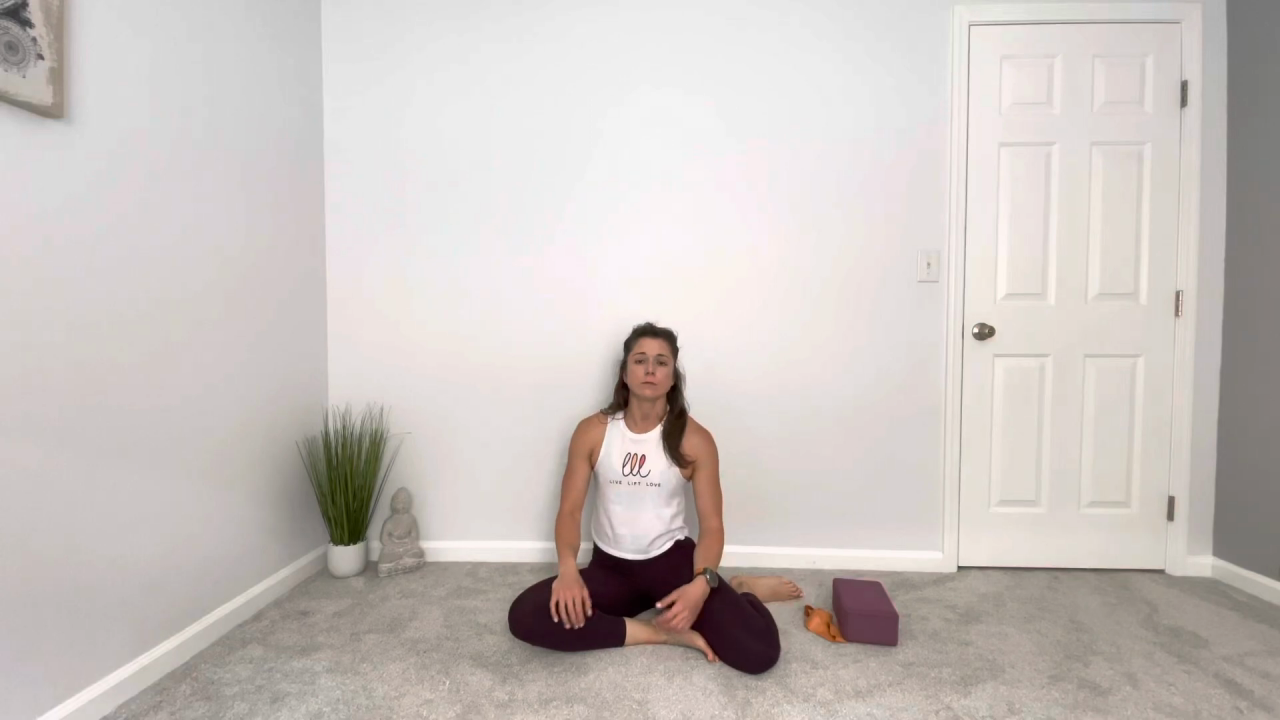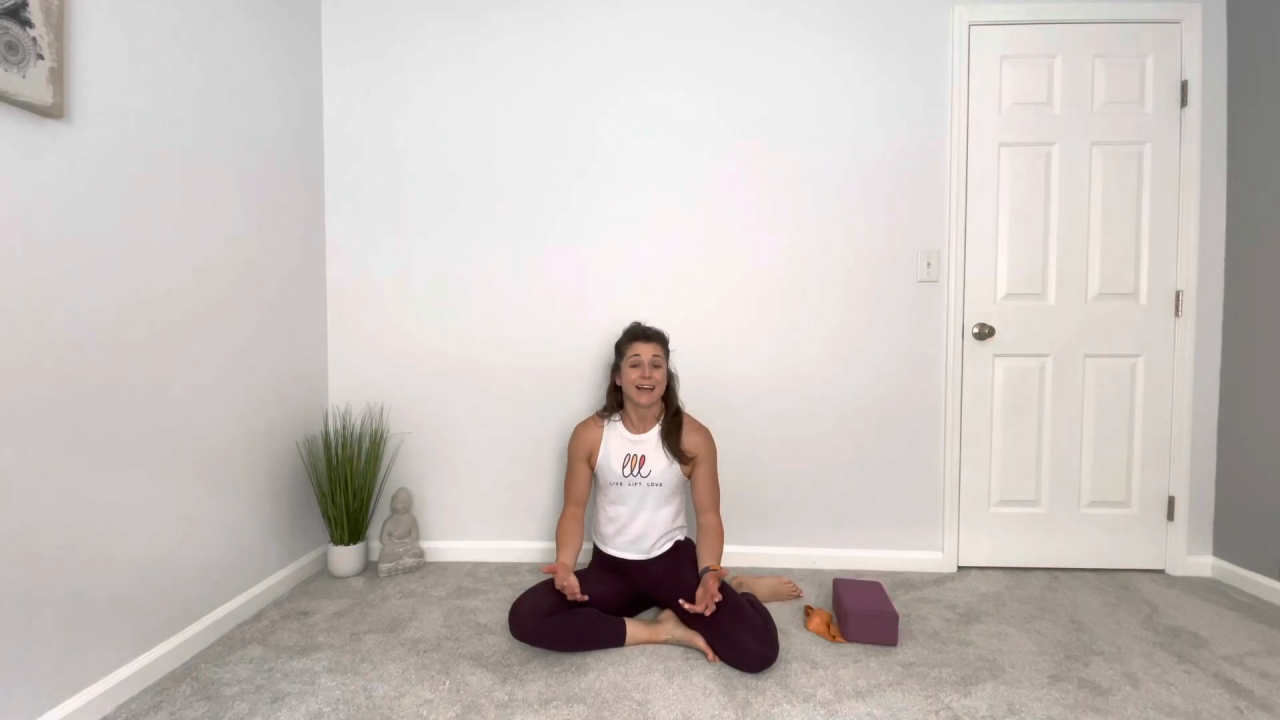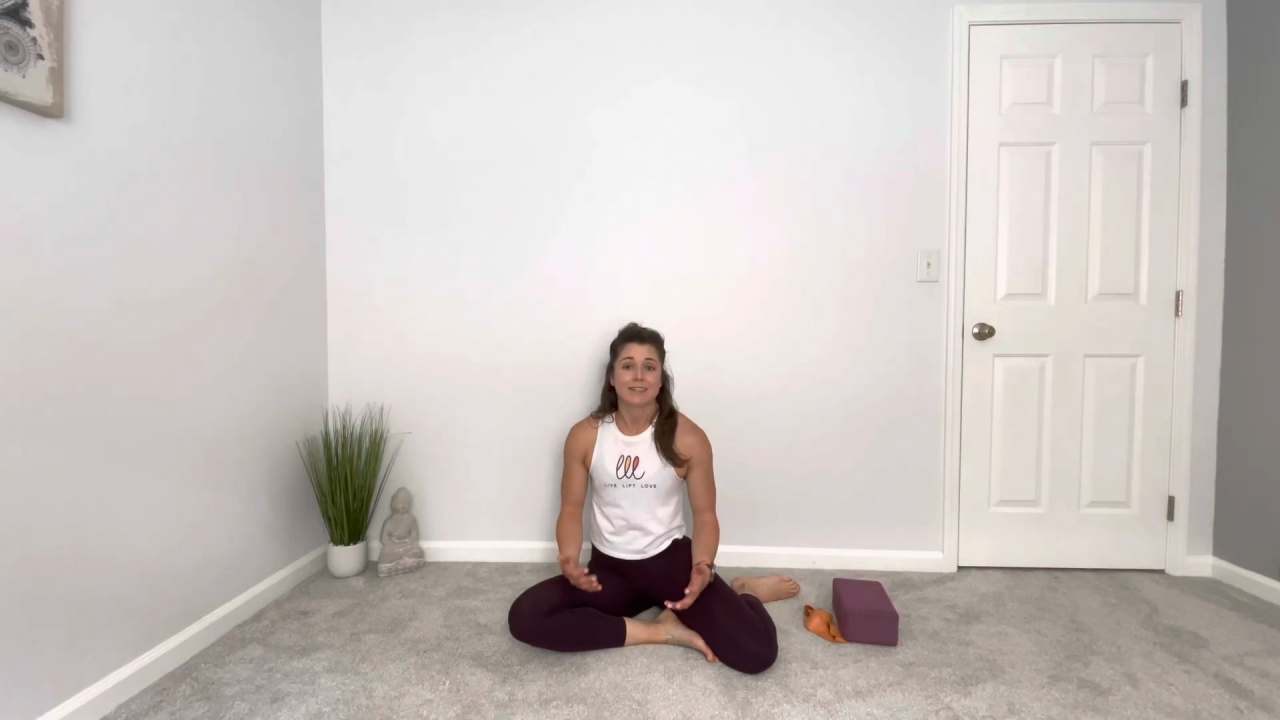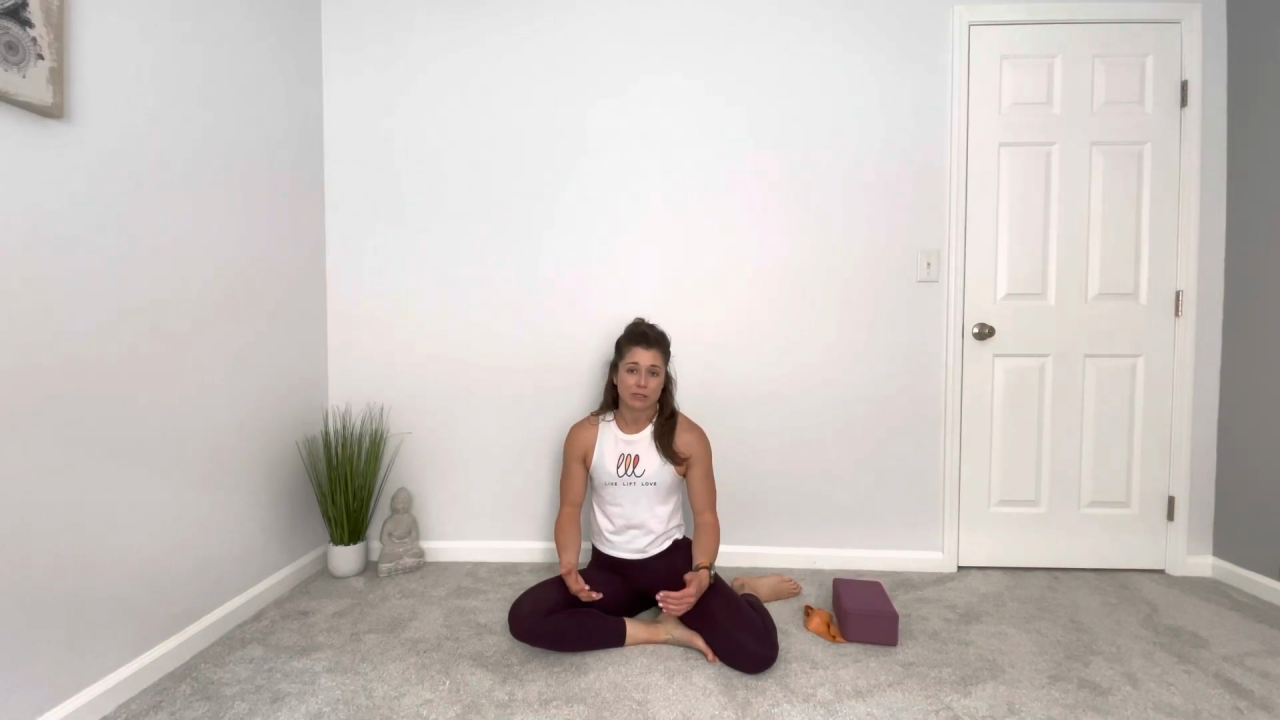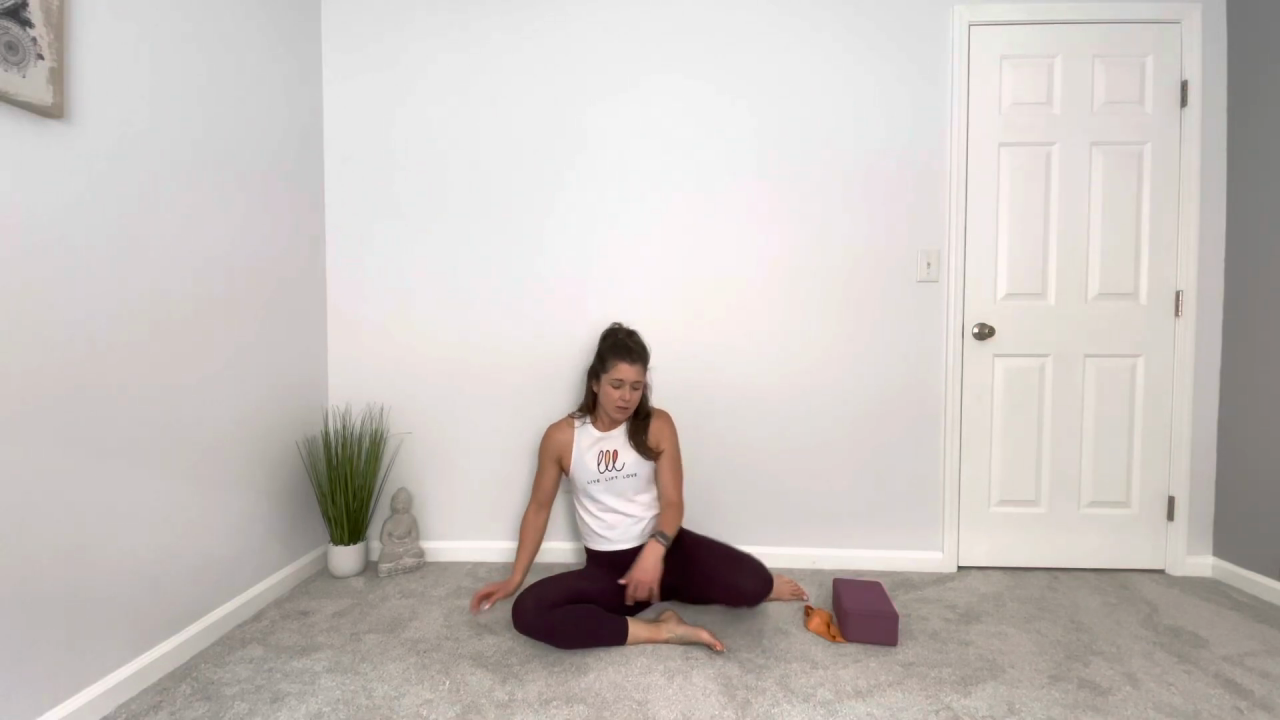
dt=0.7s
person 1, frame 1
left shoulder: (695, 440)
right shoulder: (592, 431)
left elbow: (711, 524)
right elbow: (569, 509)
left wrist: (701, 583)
right wrist: (568, 567)
left hip: (672, 561)
right hip: (610, 567)
left knee: (759, 651)
right knee: (525, 616)
left ankle: (737, 592)
right ankle: (664, 630)
person 1, frame 2
left shoulder: (693, 437)
right shoulder: (589, 434)
left elbow: (708, 516)
right elbow: (574, 509)
left wrist: (711, 575)
right wrist: (564, 564)
left hip: (672, 561)
right hip: (611, 567)
left knee: (758, 652)
right knee: (524, 619)
left ankle: (736, 590)
right ankle: (662, 631)
person 1, frame 3
left shoulder: (688, 438)
right shoulder: (584, 435)
left elbow: (705, 515)
right elbow: (571, 508)
left wrist: (704, 568)
right wrist: (570, 560)
left hip: (670, 560)
right hip: (609, 567)
left knee: (757, 652)
right knee: (525, 618)
left ankle: (741, 592)
right ankle: (663, 631)
person 1, frame 4
left shoulder: (688, 437)
right shoulder: (584, 435)
left elbow: (706, 517)
right elbow: (570, 510)
left wrist: (703, 574)
right wrist: (568, 566)
left hip: (671, 560)
right hip: (610, 568)
left knee: (758, 653)
right knee: (524, 618)
left ankle: (740, 592)
right ankle: (662, 631)
person 1, frame 5
left shoulder: (658, 425)
right shoulder: (562, 435)
left elbow: (672, 502)
right elbow: (539, 507)
left wrist: (655, 549)
right wrist: (515, 577)
left hip: (661, 550)
right hip: (606, 567)
left knee: (753, 582)
right knee: (527, 613)
right ankle: (662, 631)
